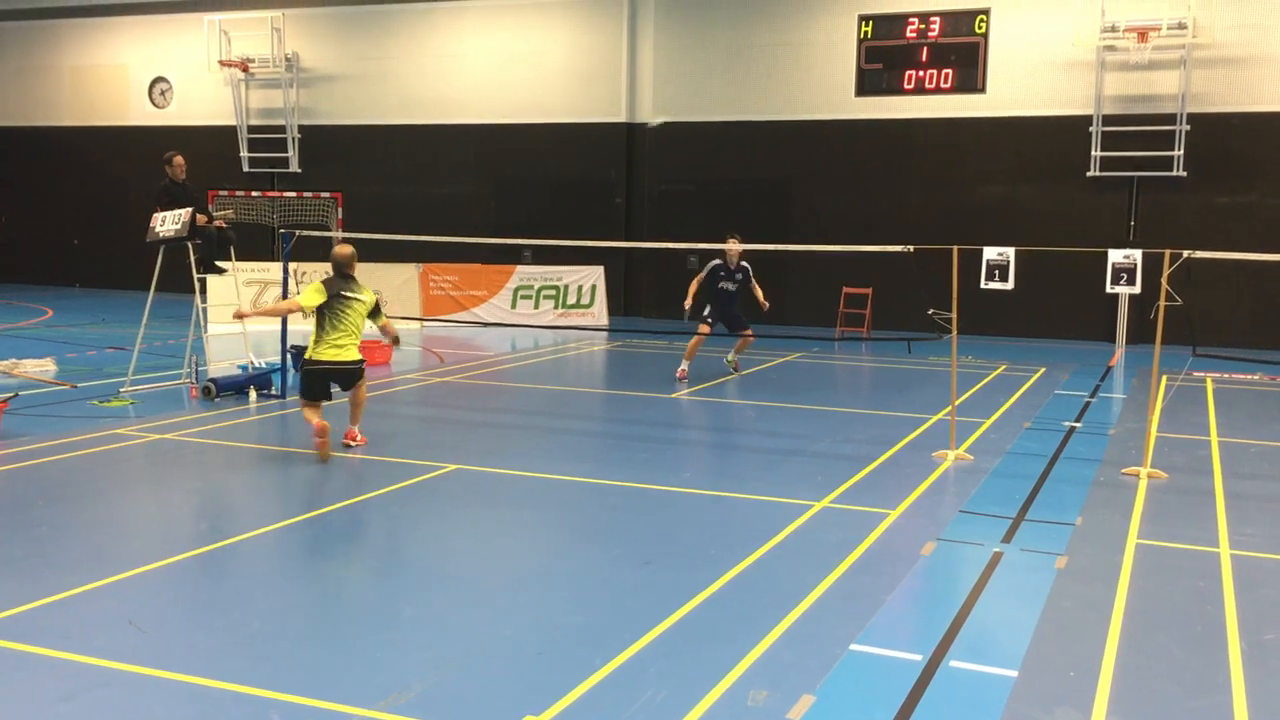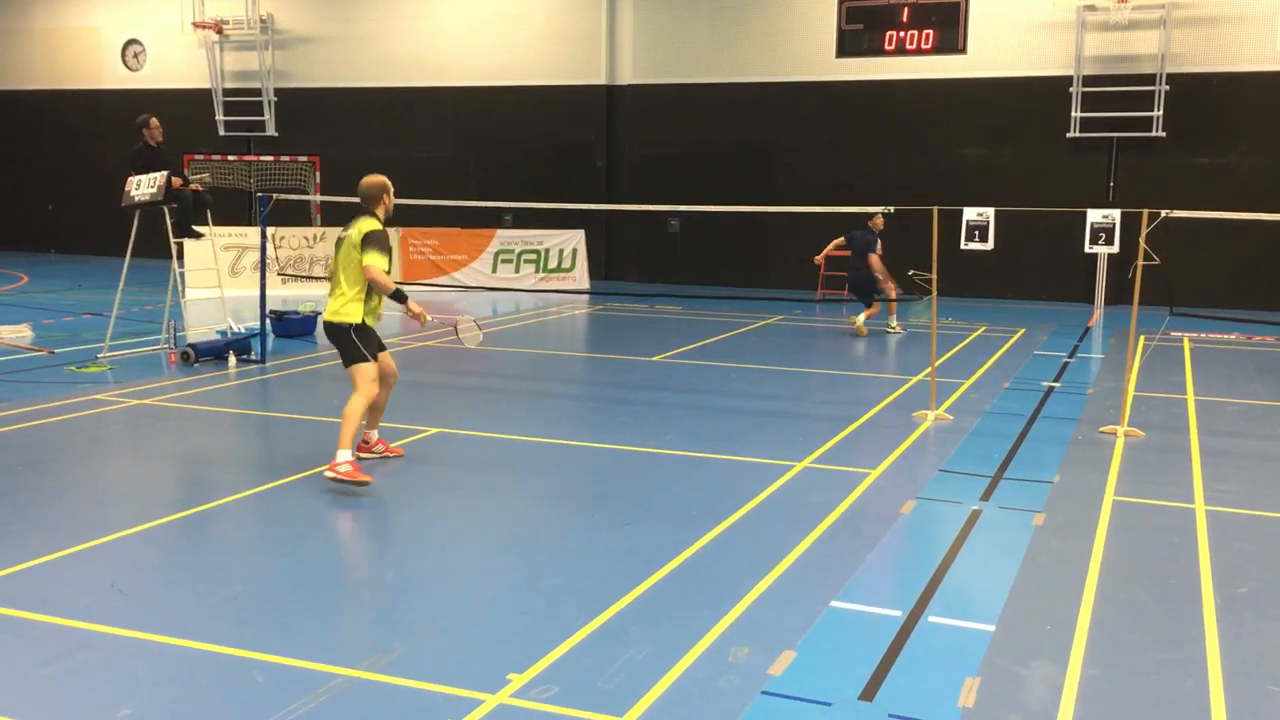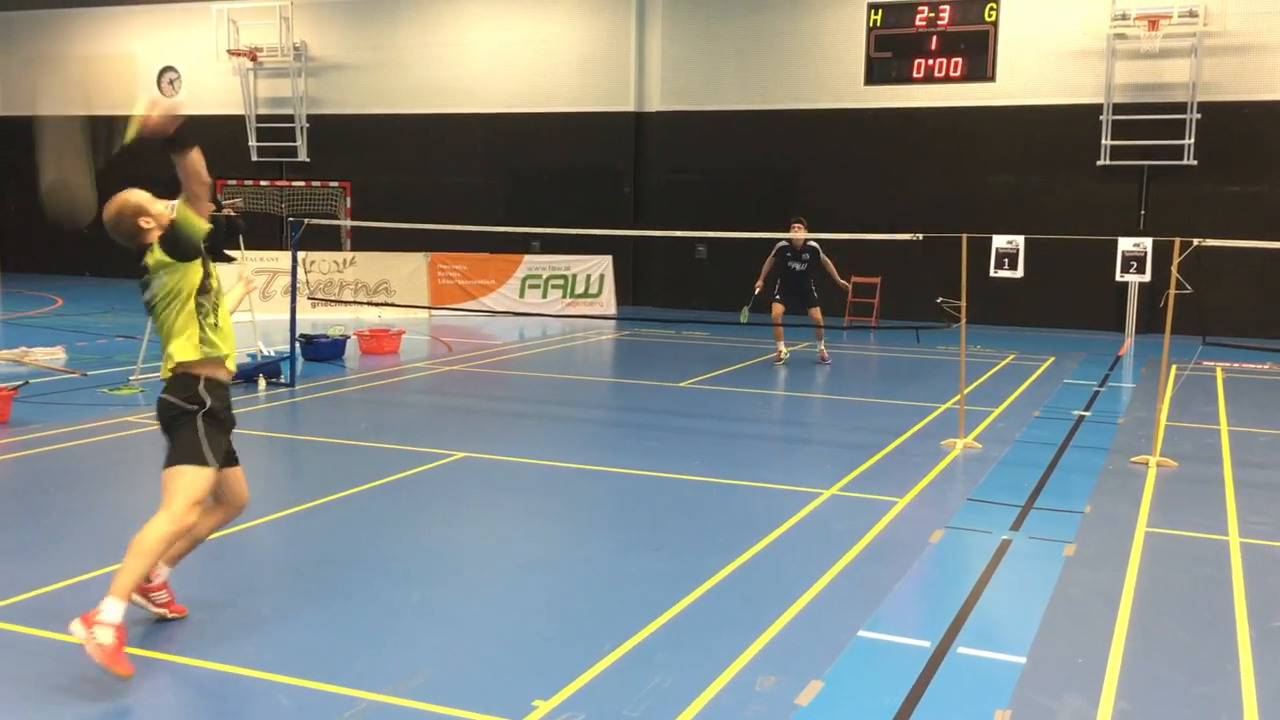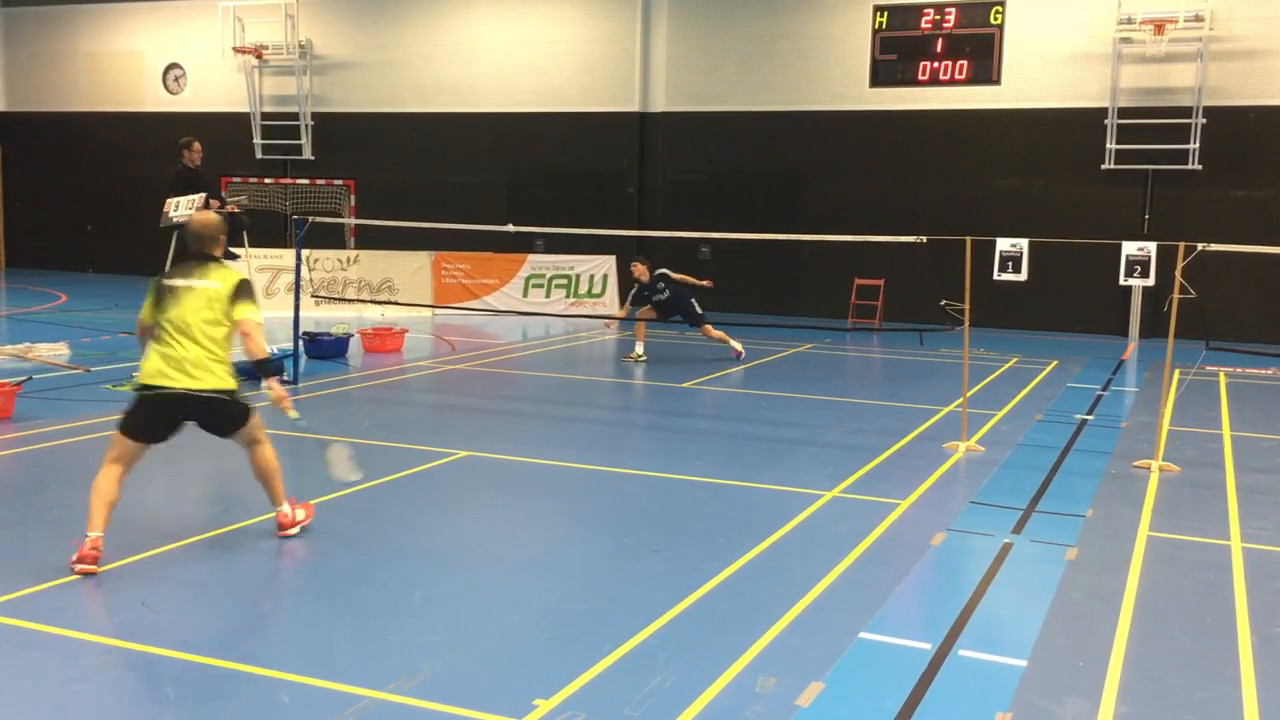
dt=1s
person 1, frame 1
left shoulder: (325, 287)
right shoulder: (368, 296)
left elbow: (292, 305)
right elbow: (386, 327)
left wrist: (252, 312)
right wrist: (394, 338)
left hip: (318, 362)
right hip: (349, 363)
left knee: (310, 408)
right knee: (358, 384)
left ankle: (318, 426)
right ankle: (353, 432)
person 1, frame 2
left shoulder: (351, 229)
right shoulder: (374, 231)
left elbow: (335, 274)
right elbow: (373, 273)
right wrist: (406, 301)
left hip: (343, 319)
right hip: (351, 322)
left knee: (388, 374)
right knee: (366, 390)
left ankle: (369, 440)
right ankle: (342, 462)
person 1, frame 3
left shoulder: (162, 270)
right shoulder: (171, 247)
left elbow: (207, 320)
right elbow: (199, 193)
left wrist: (235, 297)
right wrist: (173, 135)
left hip: (194, 397)
right hip: (197, 397)
left knee: (231, 502)
right knee: (181, 513)
left ankle: (151, 578)
right ankle: (104, 619)
person 1, frame 4
left shoulder: (164, 279)
right shoulder: (234, 281)
left elbow: (143, 330)
right elbow: (249, 330)
right wrist: (270, 378)
left hip: (157, 387)
right hip: (210, 390)
left knee: (114, 465)
right knee: (257, 441)
left ankle: (92, 545)
right ankle: (285, 514)
